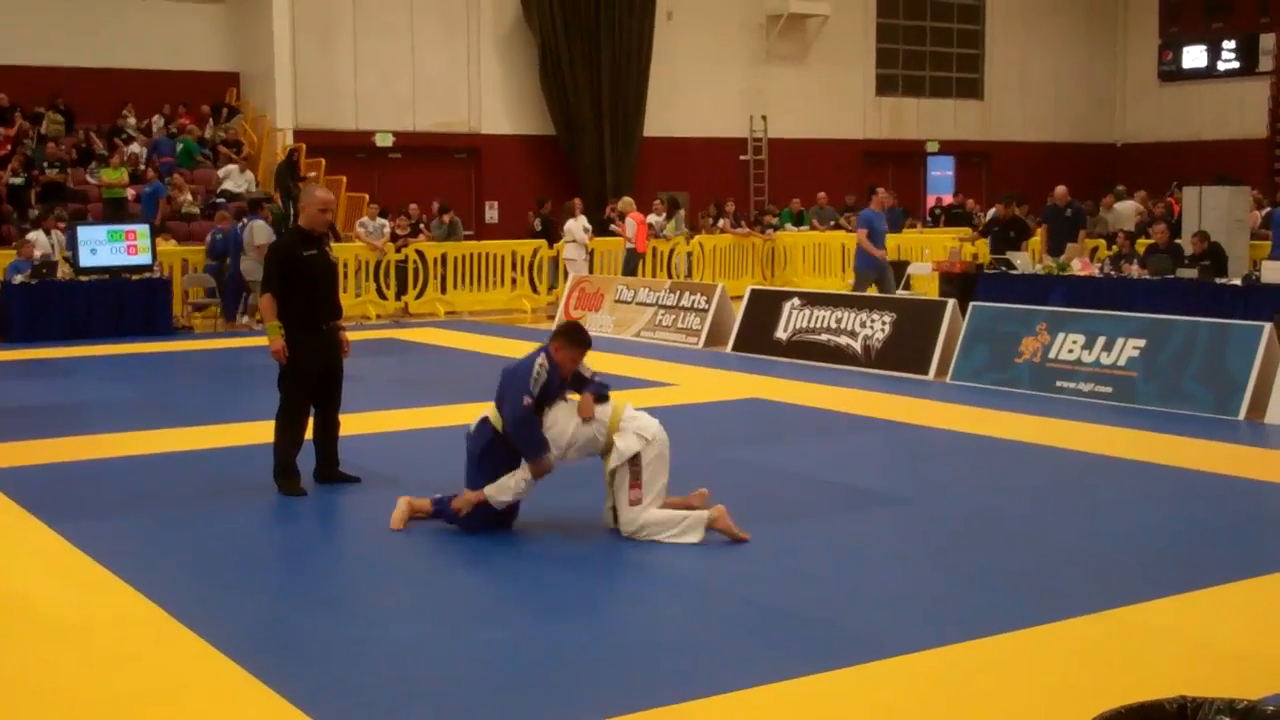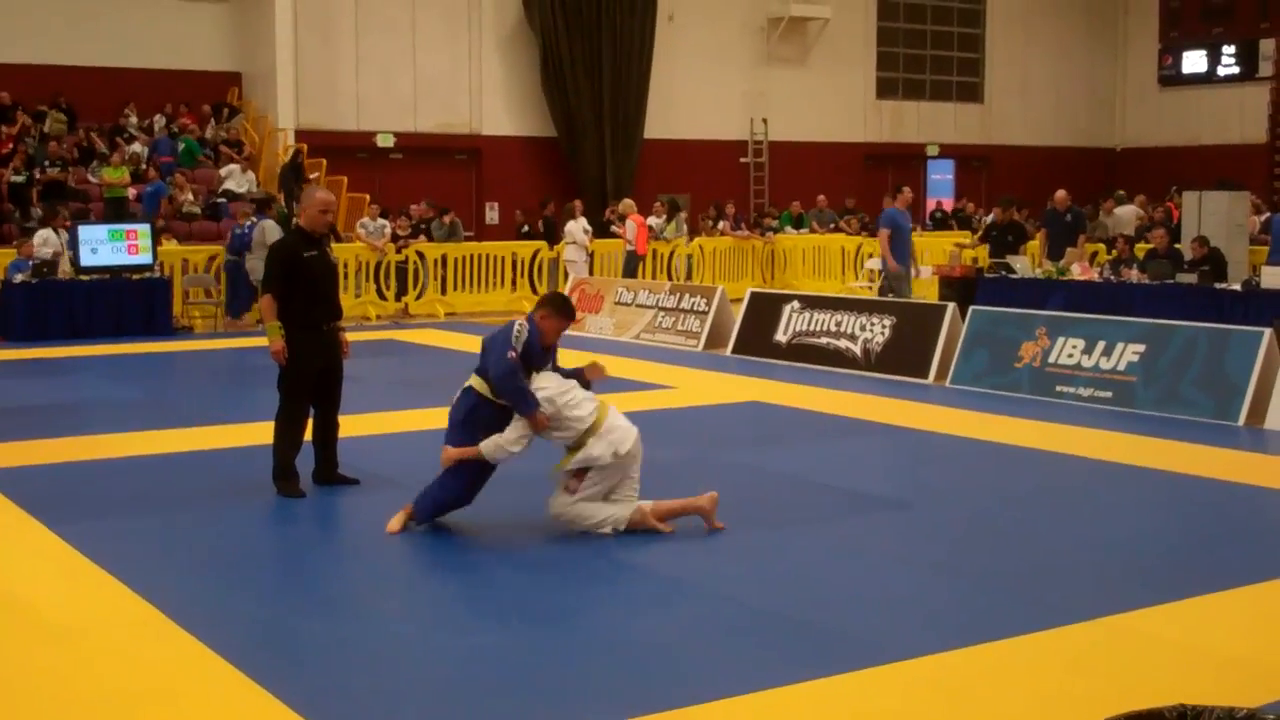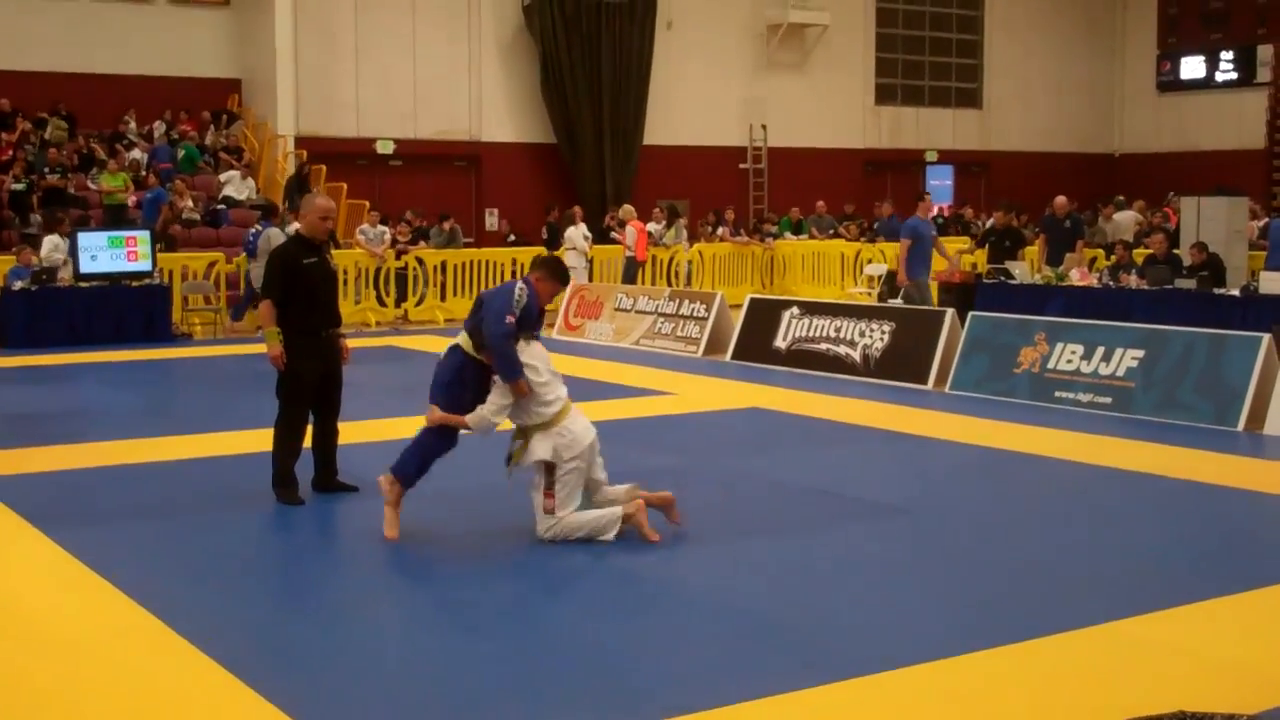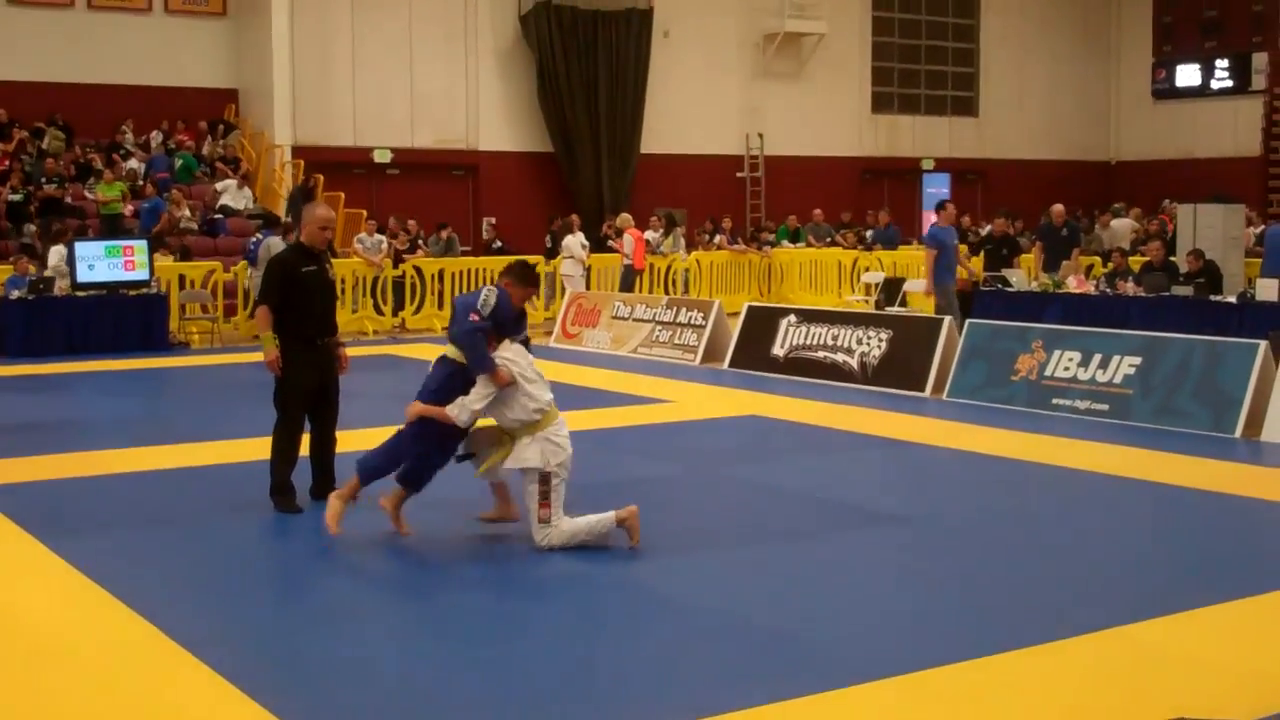
dt=0.2s
person 1, frame 1
left shoulder: (324, 243)
right shoulder: (284, 246)
right elbow: (268, 294)
left wrist: (338, 328)
right wrist: (274, 333)
left hip: (326, 336)
right hip: (298, 338)
left knee: (329, 406)
right knee: (294, 409)
left ankle: (328, 468)
right ankle: (286, 474)
person 1, frame 2
left shoulder: (324, 244)
right shoulder: (285, 247)
right elbow: (268, 295)
left wrist: (338, 329)
right wrist: (274, 334)
left hip: (327, 337)
right hip: (298, 340)
left knee: (328, 408)
right knee: (293, 410)
left ankle: (326, 470)
right ankle: (284, 476)
person 1, frame 3
left shoulder: (324, 251)
right shoulder: (285, 254)
right elbow: (267, 300)
left wrist: (338, 335)
right wrist: (272, 339)
left hip: (326, 343)
right hip: (298, 346)
left knee: (328, 414)
right knee: (293, 416)
left ankle: (326, 477)
right ankle: (284, 483)
person 1, frame 4
left shoulder: (323, 261)
right shoulder: (284, 262)
right elbow: (264, 306)
left wrist: (337, 344)
right wrist: (269, 344)
left hip: (323, 351)
right hip: (294, 353)
left knee: (326, 422)
right knee: (290, 424)
left ankle: (324, 485)
right ankle: (281, 491)
person 2, frame 1
left shoulder: (547, 433)
right shoulder: (550, 412)
left elbow: (523, 479)
left wrist: (477, 496)
left hip: (638, 439)
right hip: (641, 432)
left knee: (635, 524)
right knee: (619, 514)
left ankle: (711, 516)
right ankle: (692, 502)
person 2, frame 2
left shoulder: (536, 396)
right shoulder: (541, 379)
left elbow: (507, 443)
left wrist: (458, 454)
left hip: (606, 443)
right hip: (620, 433)
left knee: (562, 510)
right knee: (619, 509)
left ankle: (636, 515)
right ankle: (698, 504)
person 2, frame 3
right shoulder: (531, 347)
left elbow: (487, 420)
left wrist: (441, 418)
left hip: (561, 441)
right hip: (576, 428)
left knee: (550, 529)
right knee: (597, 497)
left ankle: (626, 513)
right ankle: (653, 499)
person 2, frame 4
left shoulder: (499, 364)
right shoulder: (511, 350)
left elbow: (464, 414)
left wrist: (421, 410)
left hip: (542, 445)
left knee: (548, 538)
right knee: (475, 442)
left ankle: (623, 517)
right ankle: (505, 505)
person 3, frame 1
left shoulder: (566, 367)
right shoulder: (537, 367)
left elbow: (596, 384)
right elbow: (519, 416)
left wrist: (589, 396)
right wrist: (538, 457)
left hip: (514, 444)
right hip: (492, 441)
left knee: (500, 521)
right knee: (478, 520)
right ankle: (417, 505)
person 3, frame 2
left shoulder: (546, 346)
right shoulder: (519, 330)
right elbow: (506, 374)
left wrist: (583, 376)
right wrist: (531, 411)
left hip: (498, 416)
right hip: (475, 410)
left knee: (472, 476)
right knee: (462, 476)
right ankle: (411, 512)
person 3, frame 3
left shoulder: (533, 307)
right shoulder: (517, 292)
right elbow: (498, 336)
right wrist: (515, 378)
left hip: (480, 373)
right hip: (460, 369)
left knee: (444, 433)
right knee: (441, 432)
left ankle: (394, 482)
right ankle: (394, 495)
person 3, frame 4
left shoulder: (514, 315)
right shoulder: (486, 297)
right elbow: (467, 333)
right wrist: (494, 370)
left hip: (468, 382)
right hip: (451, 377)
left knee: (442, 445)
right knee: (416, 437)
left ankle: (397, 501)
right ankle: (345, 493)
